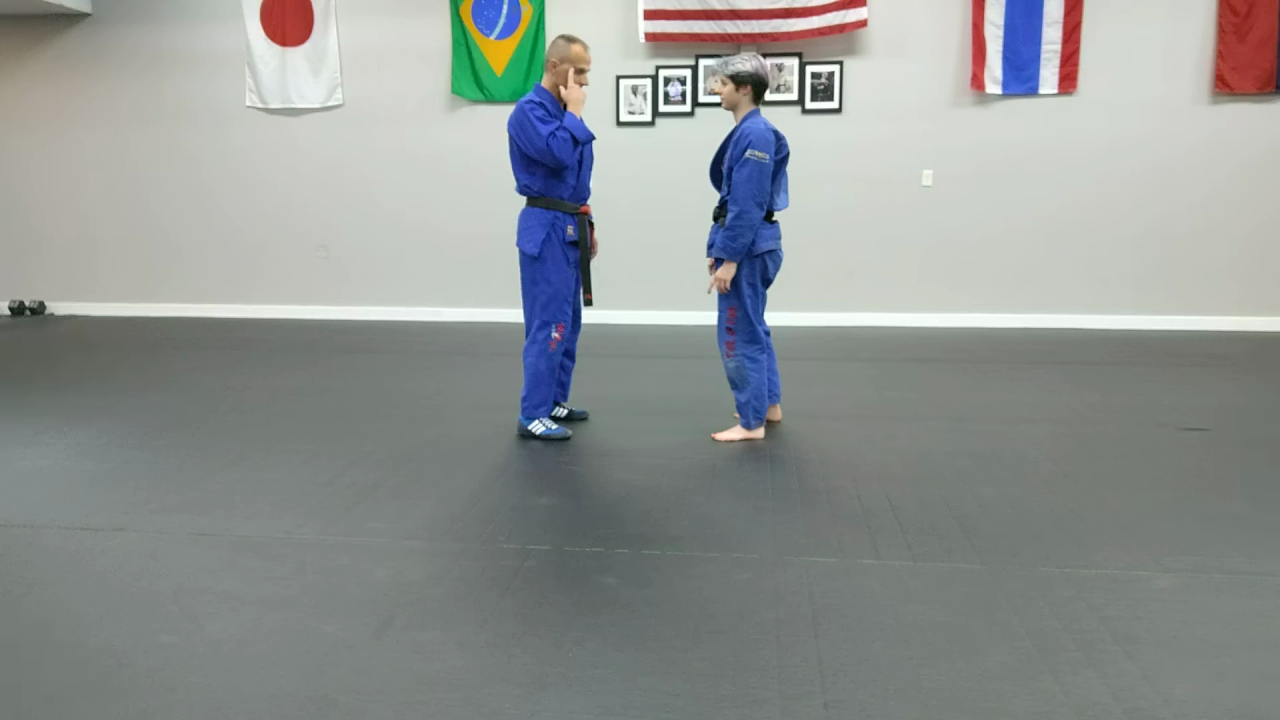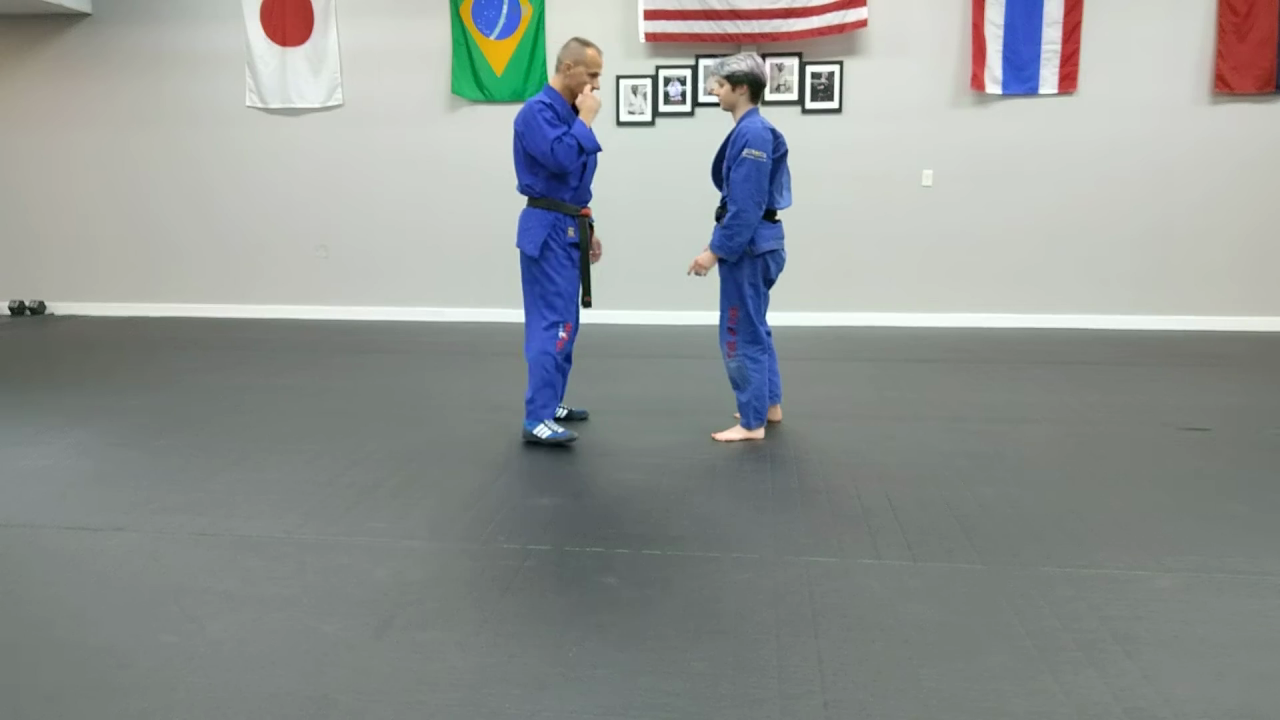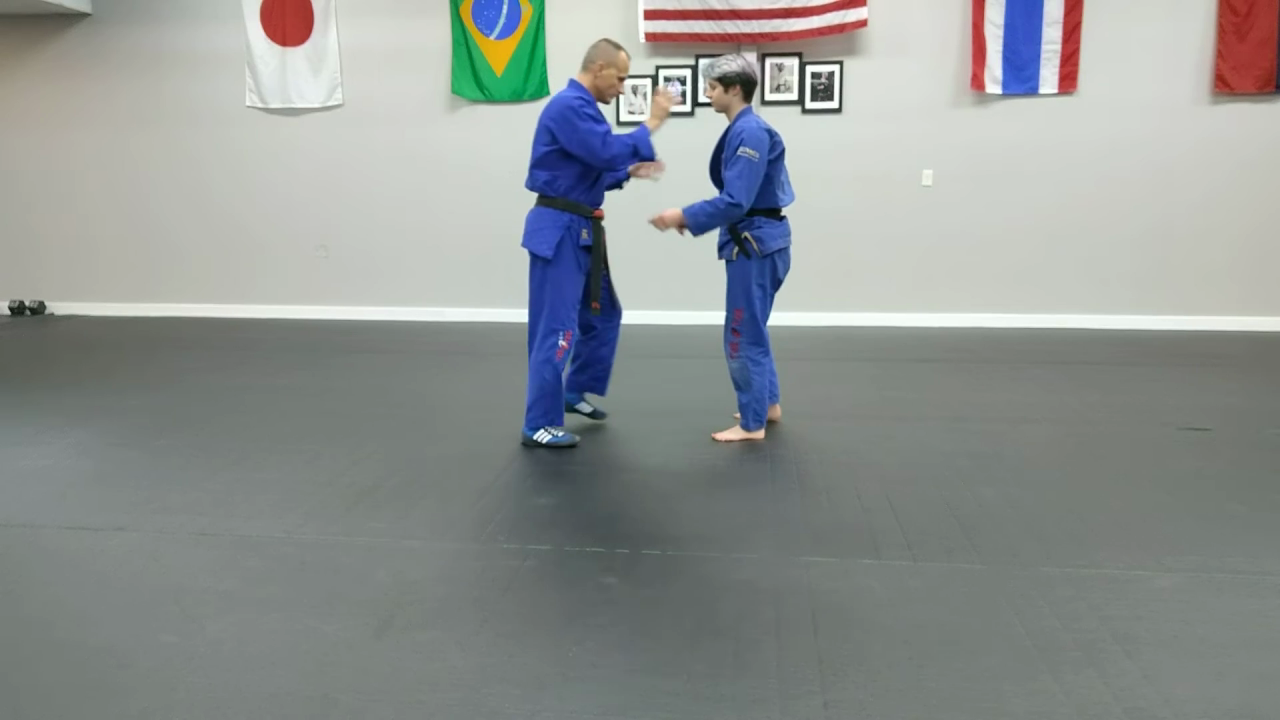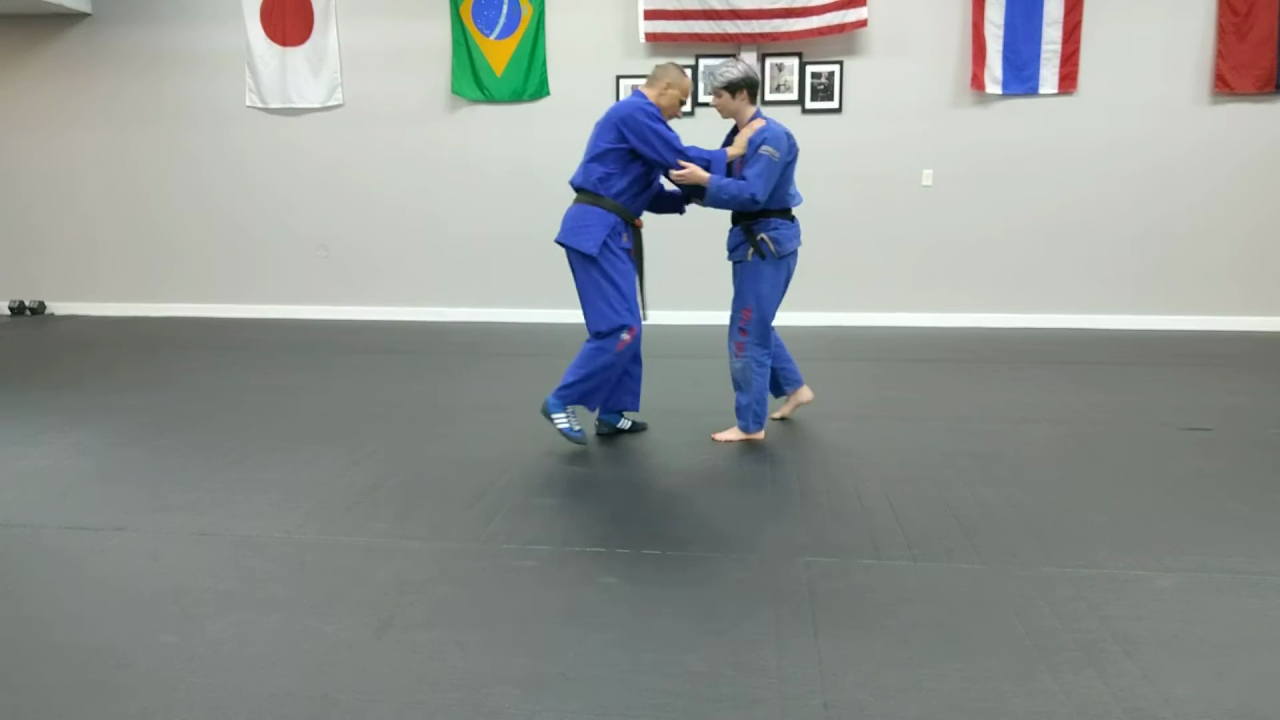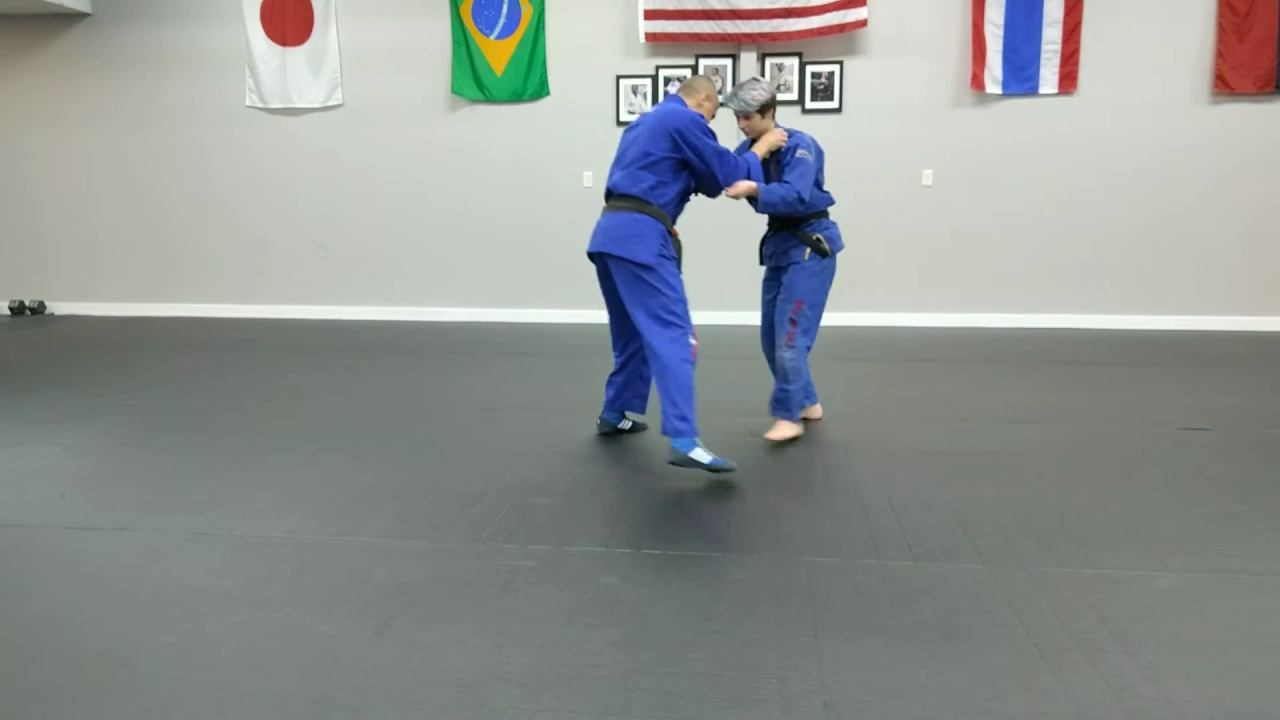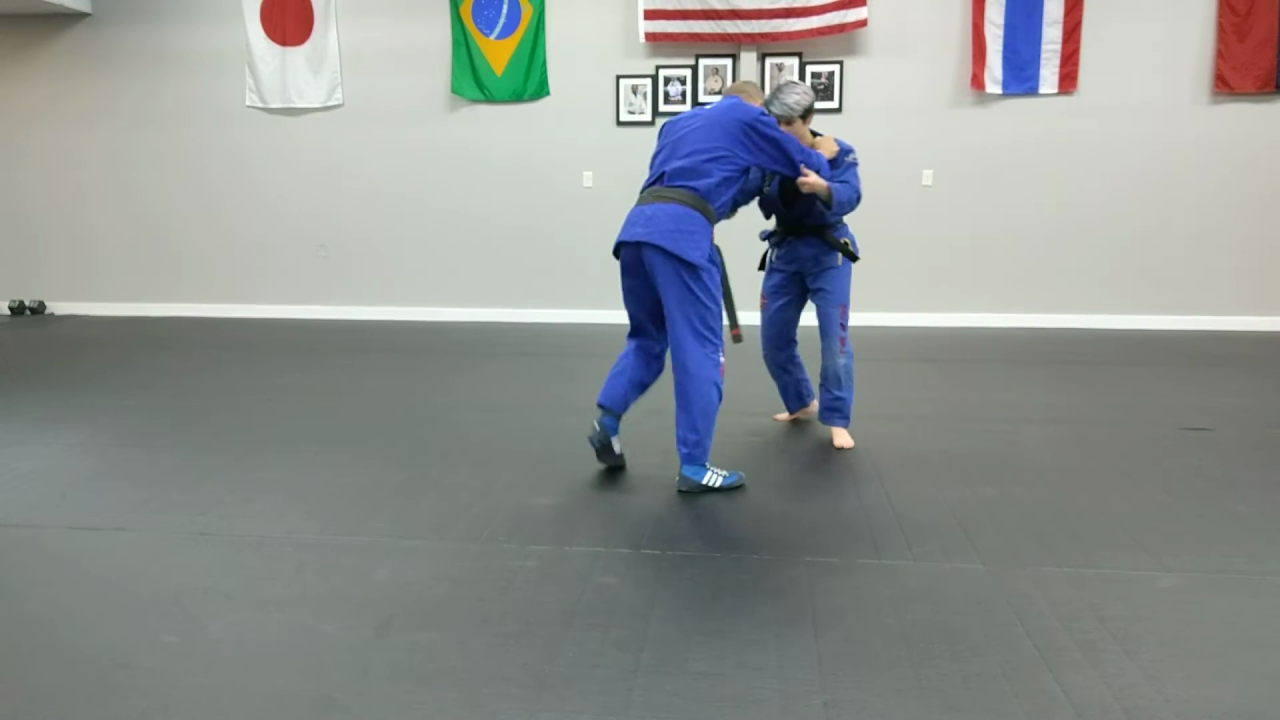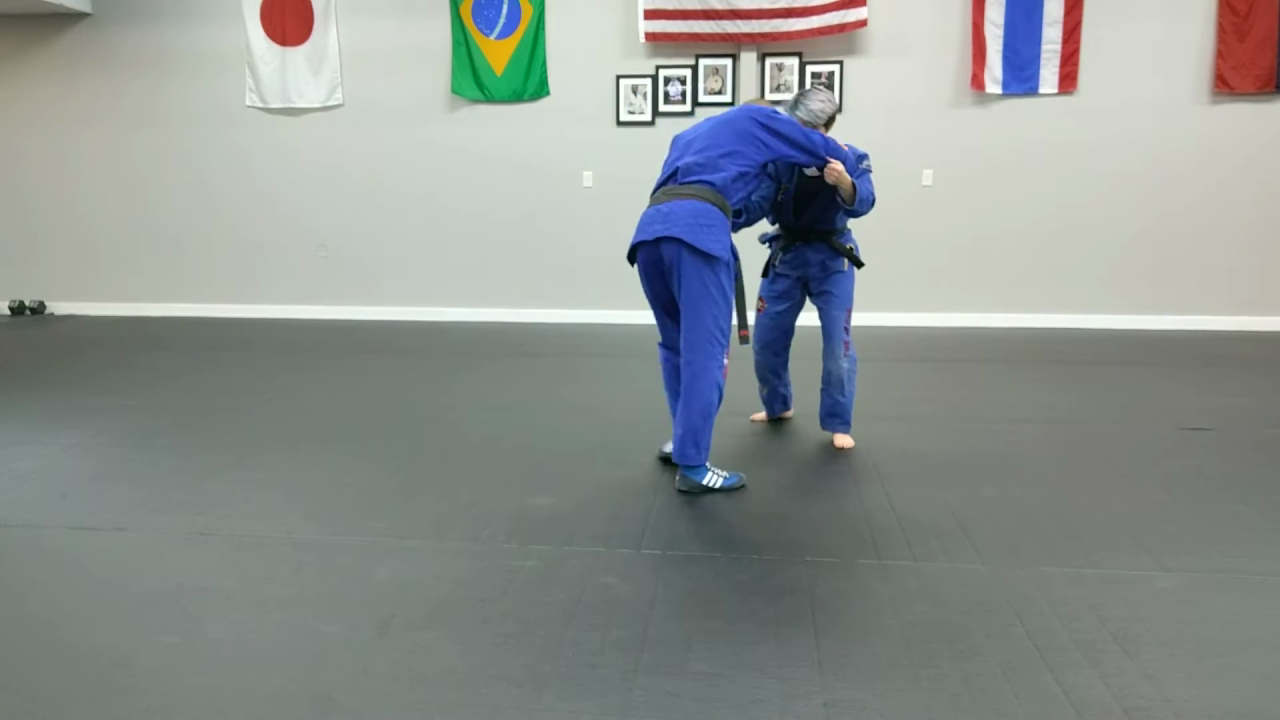
dt=0.4s
person 1, frame 1
left shoulder: (561, 111)
right shoulder: (529, 109)
right elbow: (559, 155)
left wrist: (586, 225)
right wrist: (574, 111)
left hip: (568, 227)
right hip: (547, 228)
left knee: (566, 321)
right knee: (550, 323)
left ankle: (553, 400)
right ankle: (533, 415)
person 1, frame 2
left shoulder: (570, 113)
right shoulder: (537, 110)
right elbow: (561, 161)
left wrist: (587, 228)
right wrist: (586, 120)
left hip: (567, 228)
right hip: (548, 229)
left knee: (562, 321)
right knee: (554, 323)
left ankle: (550, 403)
right ankle: (538, 418)
person 1, frame 3
left shoulder: (579, 107)
right shoulder: (570, 106)
right elbow: (609, 154)
left wrist: (629, 172)
right wrist: (650, 125)
left hip: (577, 231)
right hip: (558, 231)
left knee: (603, 314)
right knee: (556, 328)
left ankle: (576, 391)
right ankle: (538, 425)
person 1, frame 4
left shoulder: (630, 116)
right shoulder: (636, 112)
left elbow: (645, 191)
right elbow: (678, 159)
left wrist: (690, 198)
right wrist: (733, 151)
left hip: (604, 231)
right hip: (597, 231)
left knee: (623, 325)
right knee: (621, 328)
left ankle: (612, 413)
right ankle: (561, 402)
person 1, frame 5
left shoulder: (647, 122)
right shoulder: (686, 120)
right elbow: (724, 173)
left wrist: (700, 182)
right wrist: (760, 149)
left hip: (612, 233)
right hip: (640, 237)
left knee: (632, 331)
right knee: (672, 335)
left ankle: (615, 414)
right ankle: (683, 441)
person 1, frame 6
left shoulder: (679, 122)
right shoulder: (749, 116)
right elbow: (802, 165)
left wrist: (738, 190)
right wrist: (823, 154)
left hip: (639, 223)
right hip: (683, 232)
left knee: (647, 337)
right knee: (700, 353)
left ankle: (609, 422)
right ankle: (693, 468)
person 1, frame 7
left shoulder: (692, 133)
right shoulder: (757, 118)
right elbow: (815, 146)
left wrist: (755, 207)
right wrist: (843, 160)
left hip: (651, 225)
right hip: (699, 229)
left knee: (675, 342)
right knee: (704, 353)
left ankle: (683, 440)
right ankle: (692, 467)
person 2, frame 1
left shoulder: (755, 135)
right shoulder: (748, 132)
left elbow: (747, 206)
left wrist: (729, 258)
right wrist: (720, 249)
left hip: (746, 246)
right hip: (745, 243)
left knee: (739, 332)
right knee: (751, 327)
left ankle: (752, 422)
right ankle: (769, 404)
person 2, frame 2
left shoulder: (753, 134)
right shoulder: (750, 131)
left elbow: (746, 206)
left wrist: (716, 250)
right wrist: (721, 245)
left hip: (748, 245)
right hip: (753, 243)
left knee: (739, 331)
right knee: (753, 327)
left ankle: (752, 423)
right ankle: (770, 404)
person 2, frame 3
left shoulder: (748, 134)
right shoulder: (746, 130)
left elbow: (735, 202)
left wrist: (684, 217)
right wrist: (693, 218)
left hip: (755, 242)
right hip: (760, 239)
left knee: (742, 332)
right knee: (751, 327)
left ankle: (752, 423)
right ankle: (768, 403)
person 2, frame 4
left shoulder: (770, 135)
right shoulder: (740, 134)
left elbow: (752, 195)
right elbow: (736, 184)
left wrist: (704, 180)
right wrist: (696, 179)
left hip: (767, 241)
right hip: (756, 239)
left knee: (747, 332)
right knee: (756, 325)
left ankle: (751, 425)
right ankle: (795, 388)
person 2, frame 5
left shoulder: (799, 146)
right shoulder: (749, 149)
left elbow: (795, 195)
left wrist: (754, 189)
left hip: (812, 244)
right hip: (780, 243)
left knee: (791, 330)
right knee: (773, 332)
left ankle: (789, 415)
right ankle: (806, 403)
person 2, frame 6
left shoulder: (837, 152)
left elbow: (850, 196)
left wrist: (824, 188)
left hip: (827, 252)
right hip: (785, 250)
left knee: (835, 339)
right knee: (775, 339)
left ankle: (838, 421)
right ankle: (803, 402)
person 2, frame 7
left shoulder: (851, 159)
right shoulder: (779, 159)
left elbow: (863, 202)
right elbow: (756, 204)
left wrist: (846, 184)
left hip: (831, 256)
right hip: (786, 254)
left knee: (838, 343)
right knee: (768, 340)
left ankle: (839, 424)
right ankle: (779, 406)
